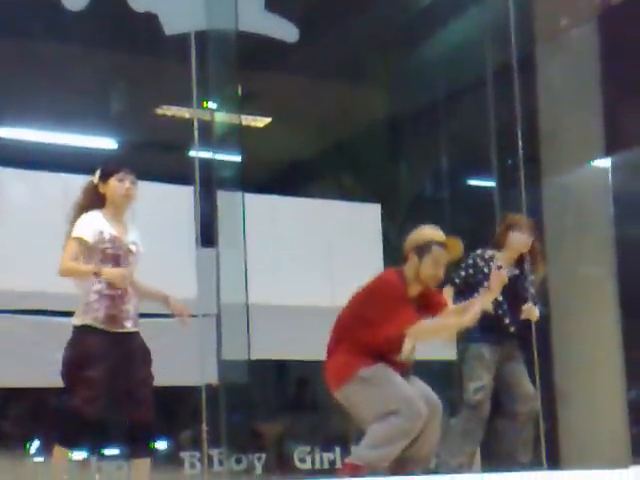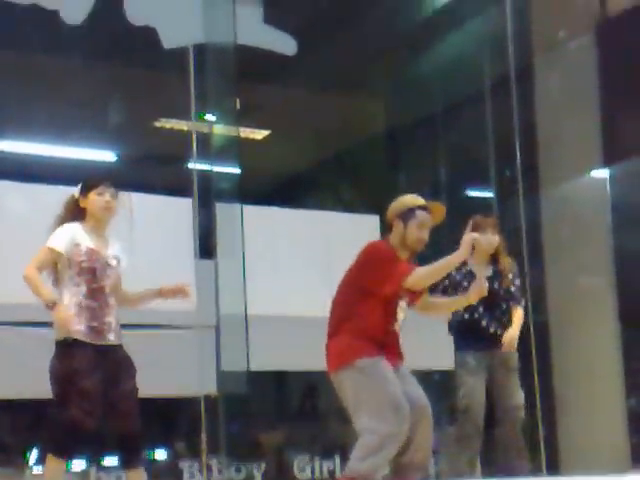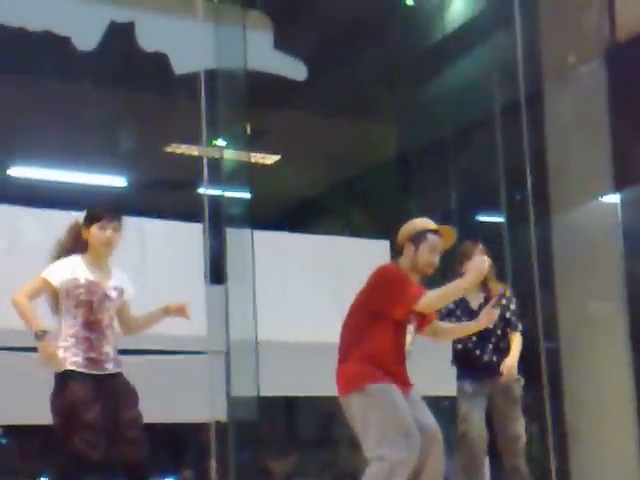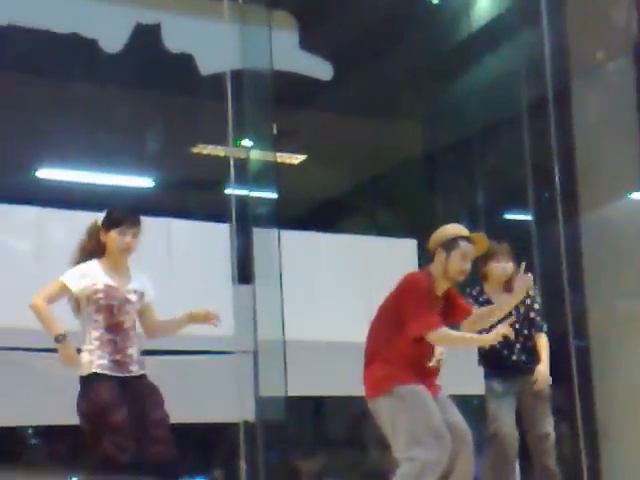
dt=0.4s
person 1, frame 1
left shoulder: (132, 232)
right shoulder: (91, 221)
right elbow: (65, 266)
left wrist: (166, 299)
right wrist: (100, 271)
left hip: (128, 332)
right hip: (93, 329)
left knee: (140, 411)
right knee: (83, 408)
person 1, frame 2
left shoulder: (114, 247)
right shoulder: (70, 233)
right elbow: (31, 271)
left wrist: (159, 292)
right wrist: (54, 305)
left hip: (110, 343)
right hip: (77, 341)
left knee: (128, 421)
right knee: (77, 418)
person 1, frame 3
left shoulder: (119, 278)
right shoulder: (69, 266)
left elbow: (128, 326)
right elbow: (21, 298)
left wrist: (164, 312)
right wrist: (42, 336)
left hip: (110, 373)
right hip: (75, 372)
left knee: (133, 448)
right knee: (85, 451)
person 1, frame 4
left shoulder: (140, 281)
right shoulder: (88, 272)
left elbow: (152, 330)
right elbow: (39, 302)
left wrist: (190, 318)
right wrist: (62, 340)
left hip: (135, 376)
right hip: (100, 375)
left knee: (161, 450)
right knee: (117, 454)
person 2, frame 1
left shoulder: (422, 290)
right shoulder: (389, 285)
left elbow: (452, 314)
right elbow: (416, 330)
left wrist: (490, 293)
right wrist: (465, 320)
left hip: (382, 366)
right hip: (350, 367)
left knee: (430, 407)
right knee: (409, 411)
left ankle: (405, 474)
right ankle: (355, 470)
person 2, frame 2
left shoulder: (403, 263)
right shoulder: (377, 253)
left elbow: (425, 304)
right elbow: (417, 281)
left wrist: (468, 298)
right wrist: (459, 255)
left hip: (384, 354)
right hip: (355, 353)
left knee: (419, 411)
right knee: (390, 418)
person 2, frame 3
left shoulder: (410, 287)
right shoulder: (388, 276)
left elbow: (434, 329)
right elbow: (428, 304)
left wrist: (477, 324)
right wrist: (470, 278)
left hip: (394, 380)
right hip: (366, 378)
left knee: (429, 438)
right knee: (399, 448)
person 2, frame 4
left shoulder: (446, 293)
right shoulder: (415, 284)
left elbow: (474, 318)
right elbow: (435, 335)
left wrist: (514, 296)
right wrist: (486, 339)
left hip: (422, 381)
right hip: (392, 380)
left knee: (459, 439)
right knee: (429, 449)
person 3, frame 1
left shoulder: (525, 271)
right shoulder: (481, 258)
left elbow: (528, 308)
right elbow: (451, 287)
left wrist: (531, 312)
left hip: (509, 344)
right hip: (480, 340)
left knee: (526, 402)
right knee: (476, 403)
left ankle: (515, 465)
right ankle: (452, 467)
person 3, frame 2
left shoulder: (506, 268)
right shoulder: (455, 268)
left elbow: (517, 304)
left wrist: (515, 329)
left hip: (502, 348)
right hip: (469, 350)
left knee: (513, 410)
right knee: (471, 410)
person 3, frame 3
left shoulder: (502, 294)
right shoulder: (450, 299)
left elbow: (515, 330)
left wrist: (513, 358)
left hip: (503, 375)
right hip: (469, 379)
left knee: (514, 438)
right knee: (473, 436)
person 3, frame 4
left shoulder: (525, 293)
right shoulder: (474, 298)
left elbow: (539, 331)
left wrist: (544, 363)
left hip: (530, 374)
right hip: (497, 379)
left knee: (543, 436)
right knee: (504, 435)
